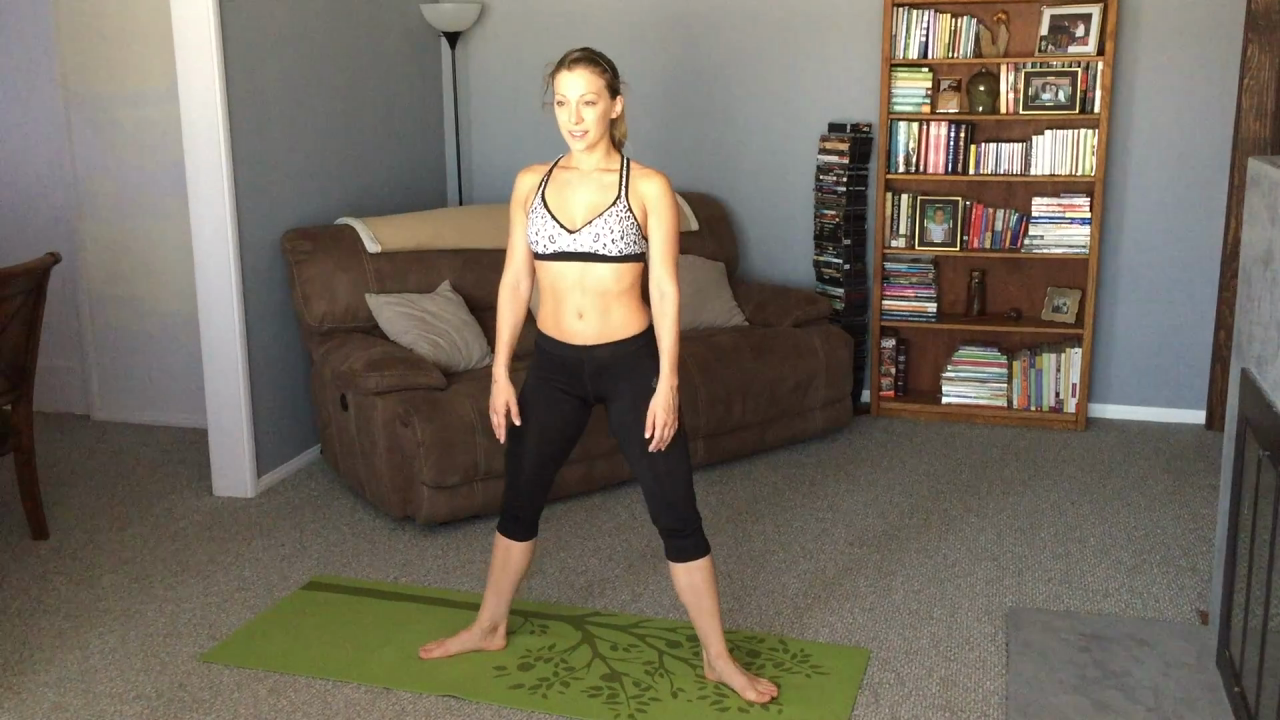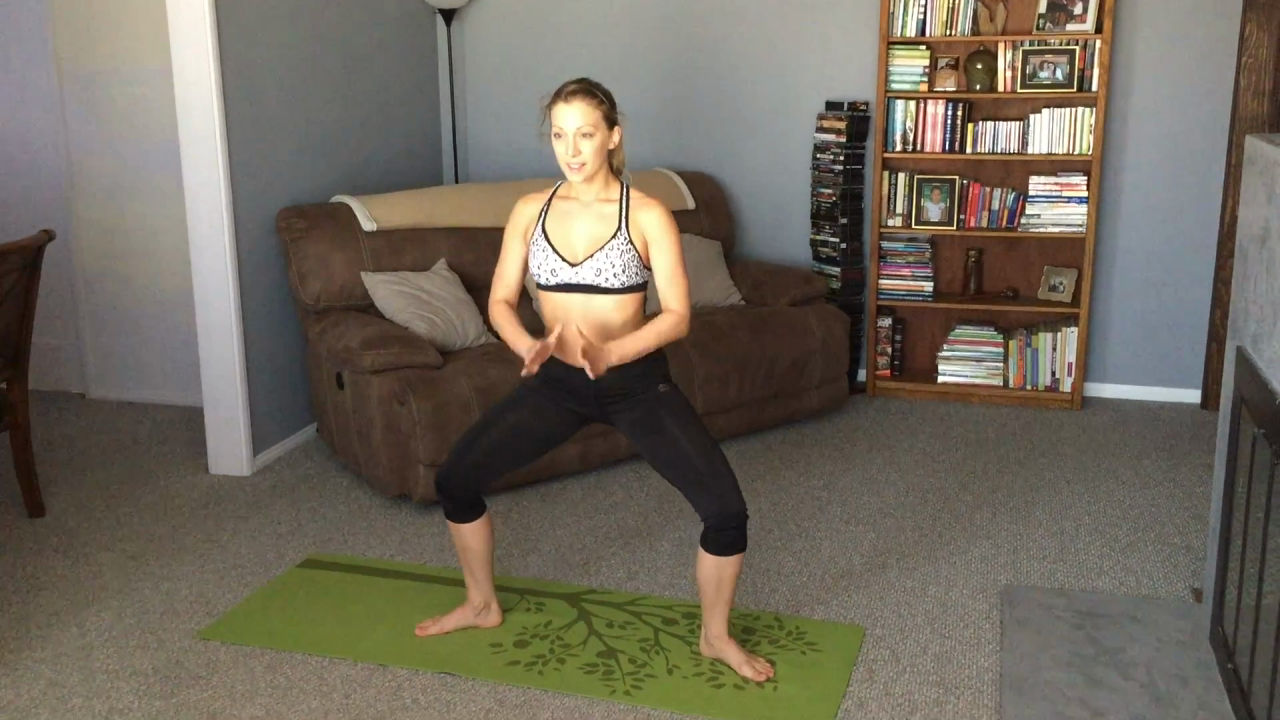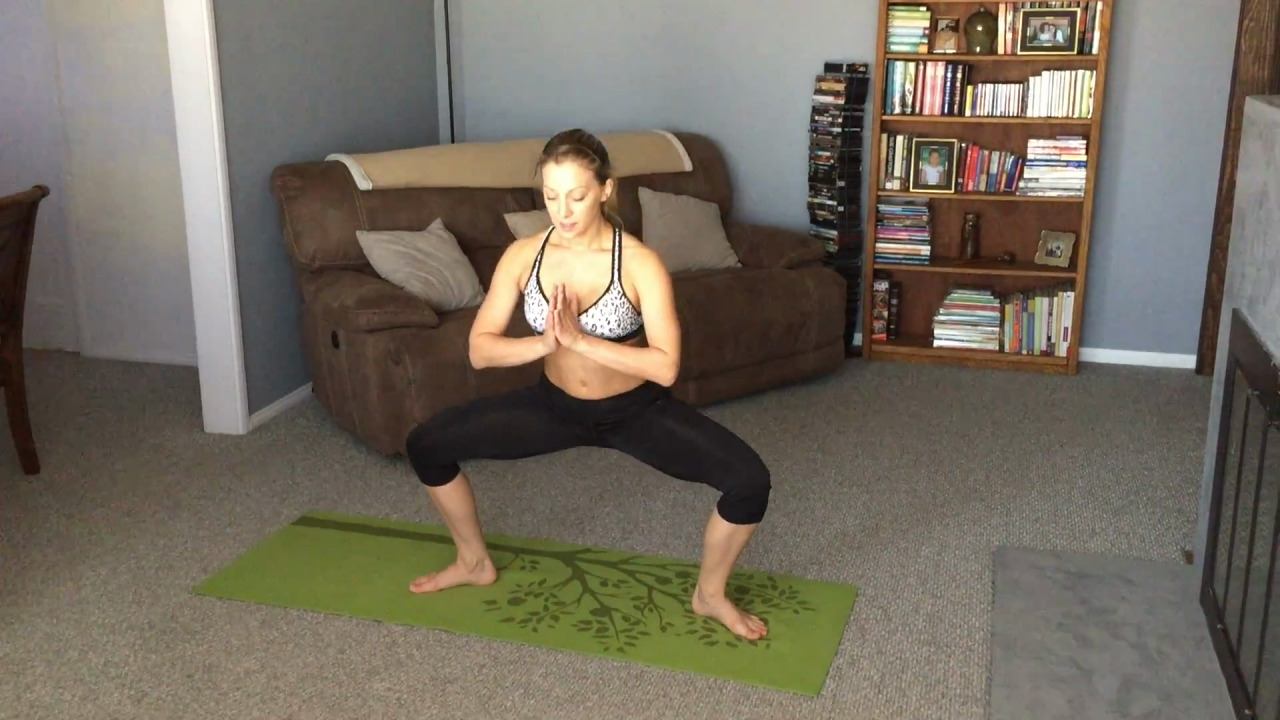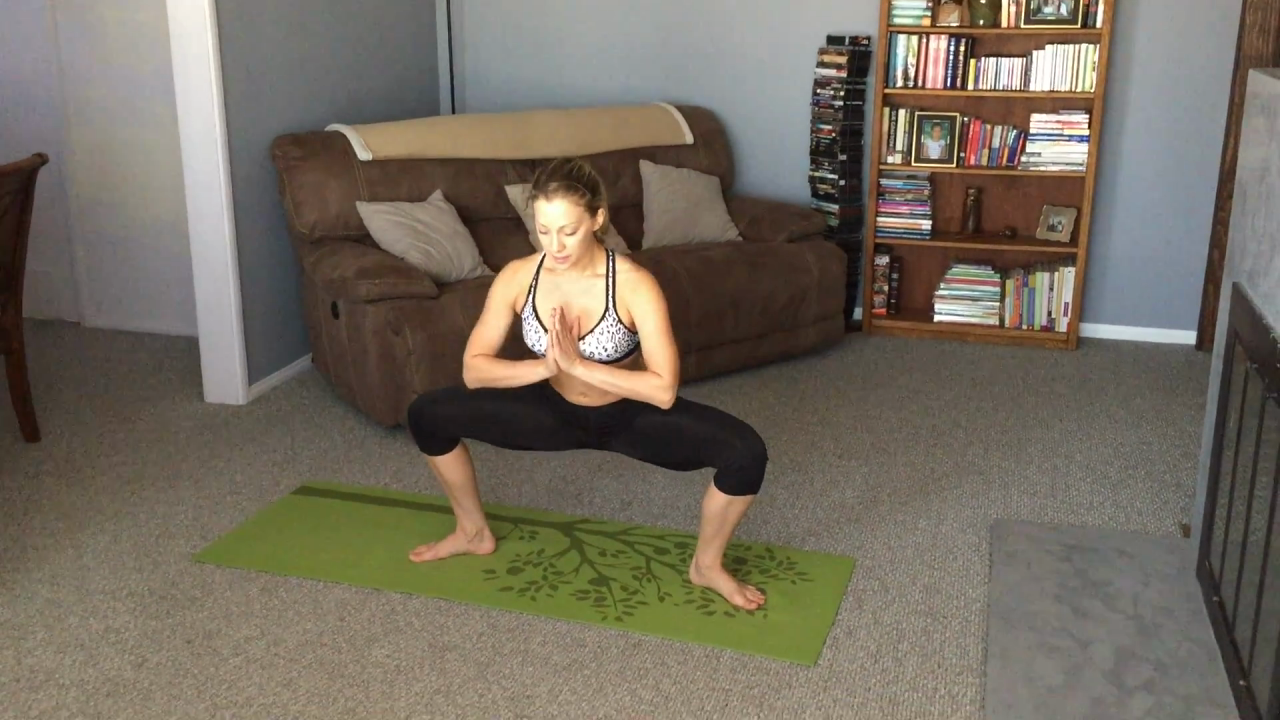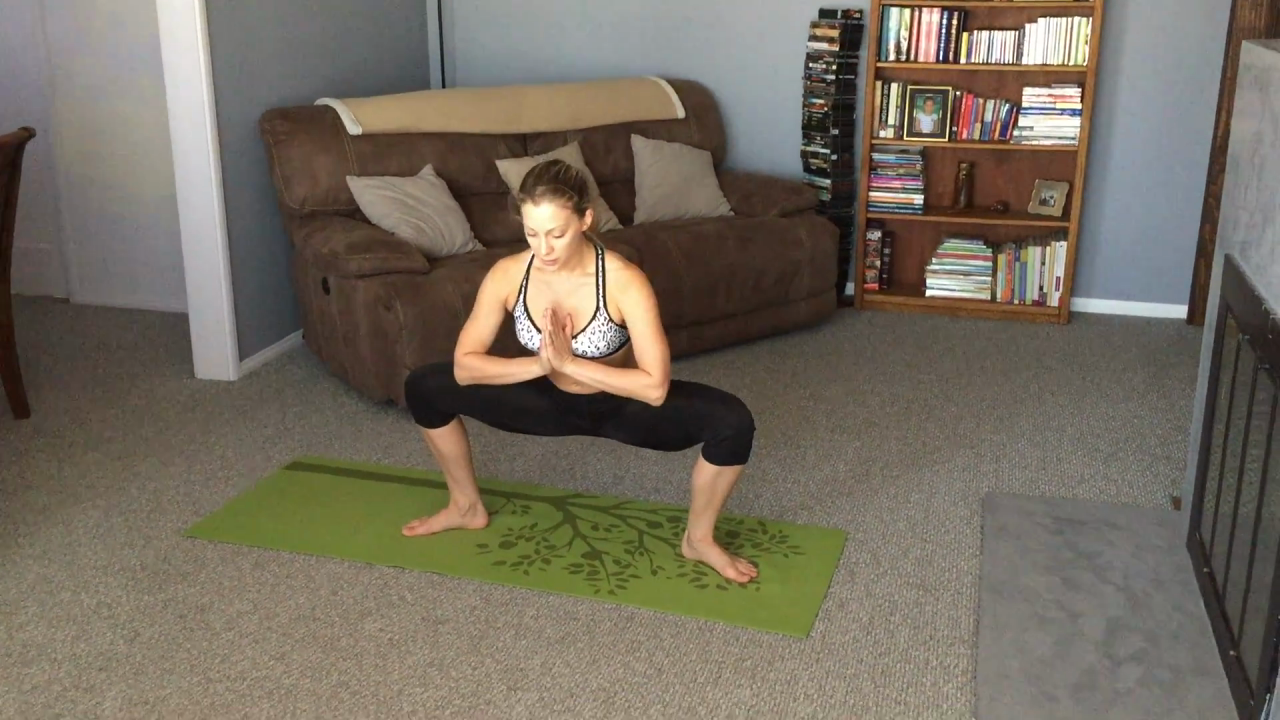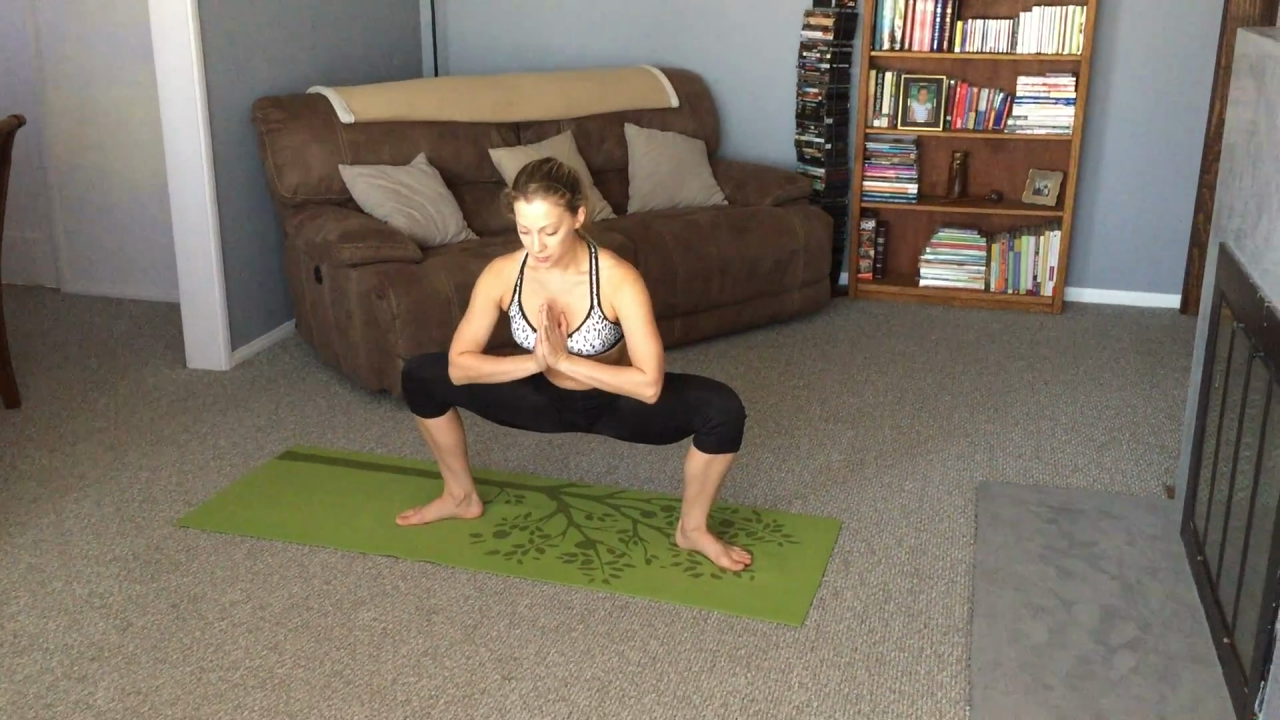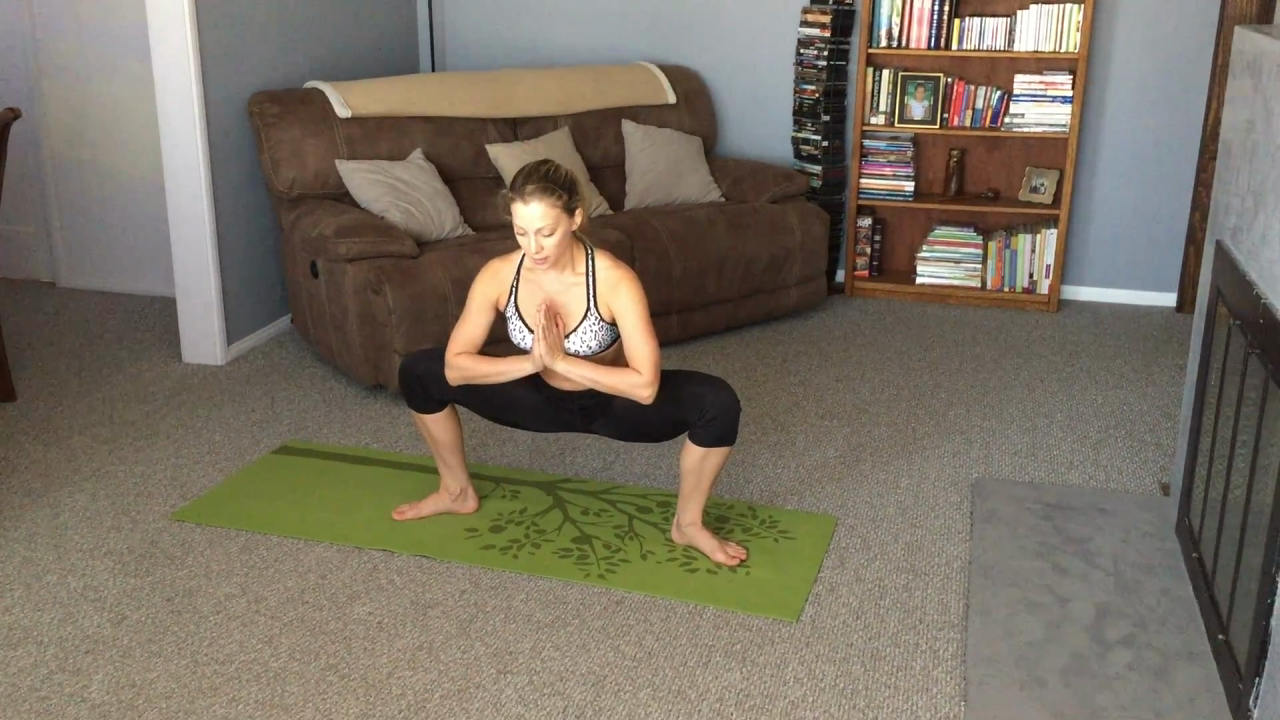
dt=0.7s
person 1, frame 1
left shoulder: (649, 186)
right shoulder: (531, 183)
left elbow: (665, 290)
right elbow: (514, 283)
left wrist: (667, 384)
right wrist: (500, 373)
left hip: (632, 365)
right hip: (554, 366)
left knee: (675, 514)
right knee: (519, 501)
left ankle: (717, 657)
right ankle: (489, 626)
person 1, frame 2
left shoulder: (648, 215)
right shoulder: (529, 211)
left elbow: (677, 313)
right elbow: (500, 300)
left wrist: (609, 350)
right wrist: (527, 346)
left hip: (636, 381)
right hip: (556, 382)
left knee: (726, 510)
right knee: (455, 480)
left ankle: (715, 636)
right ankle: (481, 604)
person 1, frame 3
left shoulder: (640, 263)
right shoulder: (522, 255)
left elbow: (667, 368)
right elbow: (479, 349)
left wrist: (579, 341)
right wrist: (545, 344)
left hip: (636, 410)
right hip: (555, 404)
left knee: (750, 481)
right knee: (426, 445)
left ankle: (710, 593)
right ankle: (474, 562)
person 1, frame 4
left shoulder: (634, 284)
right shoulder: (516, 277)
left elbow: (664, 391)
right elbow: (473, 369)
left wrist: (578, 365)
right wrist: (545, 366)
left hip: (631, 417)
right hip: (555, 410)
left knee: (746, 453)
right knee: (427, 415)
left ankle: (706, 565)
right ankle: (473, 532)
person 1, frame 5
left shoulder: (624, 281)
right shoulder: (507, 274)
left elbow: (656, 387)
right elbow: (464, 366)
left wrist: (569, 362)
right wrist: (539, 364)
left hip: (620, 406)
right hip: (551, 401)
left knee: (732, 422)
right knee: (424, 387)
left ankle: (698, 538)
right ankle: (467, 506)
person 1, frame 6
left shoulder: (617, 278)
right shoulder: (502, 273)
left elbow: (650, 385)
right elbow: (458, 366)
left wrist: (564, 360)
right wrist: (535, 361)
left hip: (614, 403)
right hip: (546, 399)
left knee: (723, 409)
right knee: (421, 376)
left ankle: (692, 528)
right ankle: (461, 496)
person 1, frame 7
left shoulder: (614, 279)
right shoulder: (498, 274)
left elbow: (645, 386)
right elbow: (455, 366)
left wrist: (561, 361)
right wrist: (532, 362)
left hip: (610, 403)
right hip: (542, 399)
left knee: (718, 403)
right knee: (420, 372)
left ankle: (687, 524)
right ankle: (457, 492)
